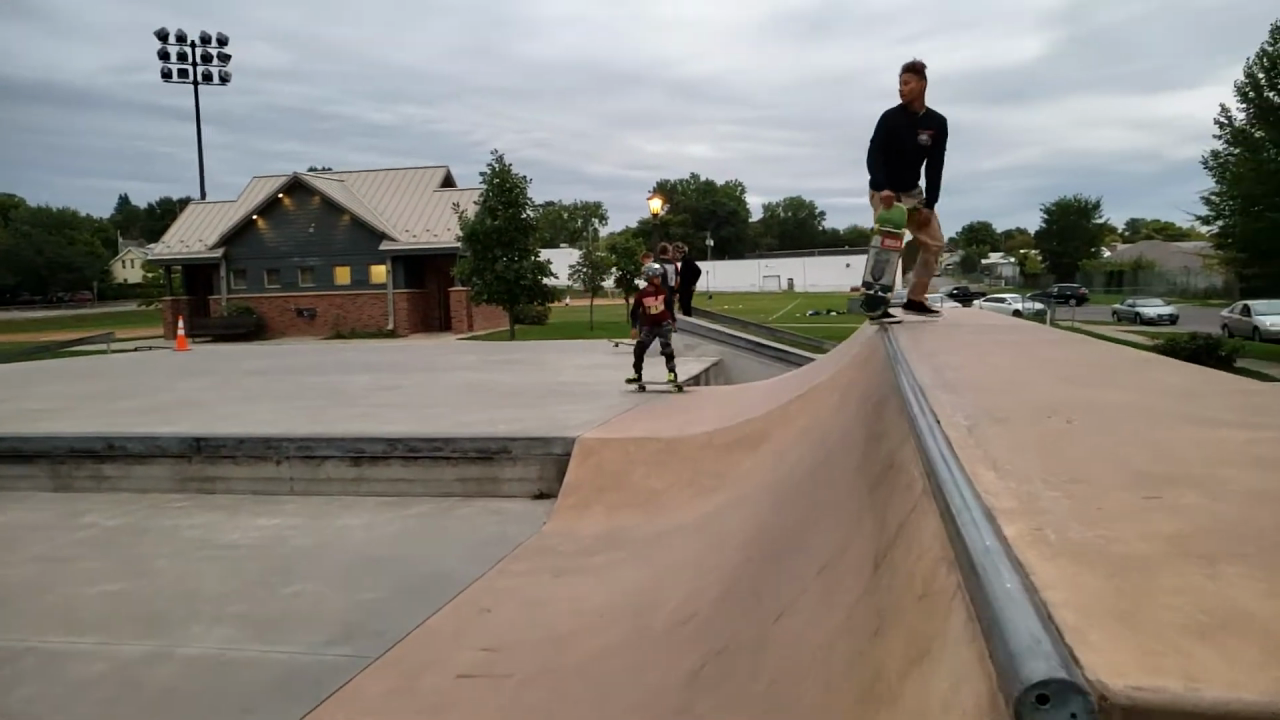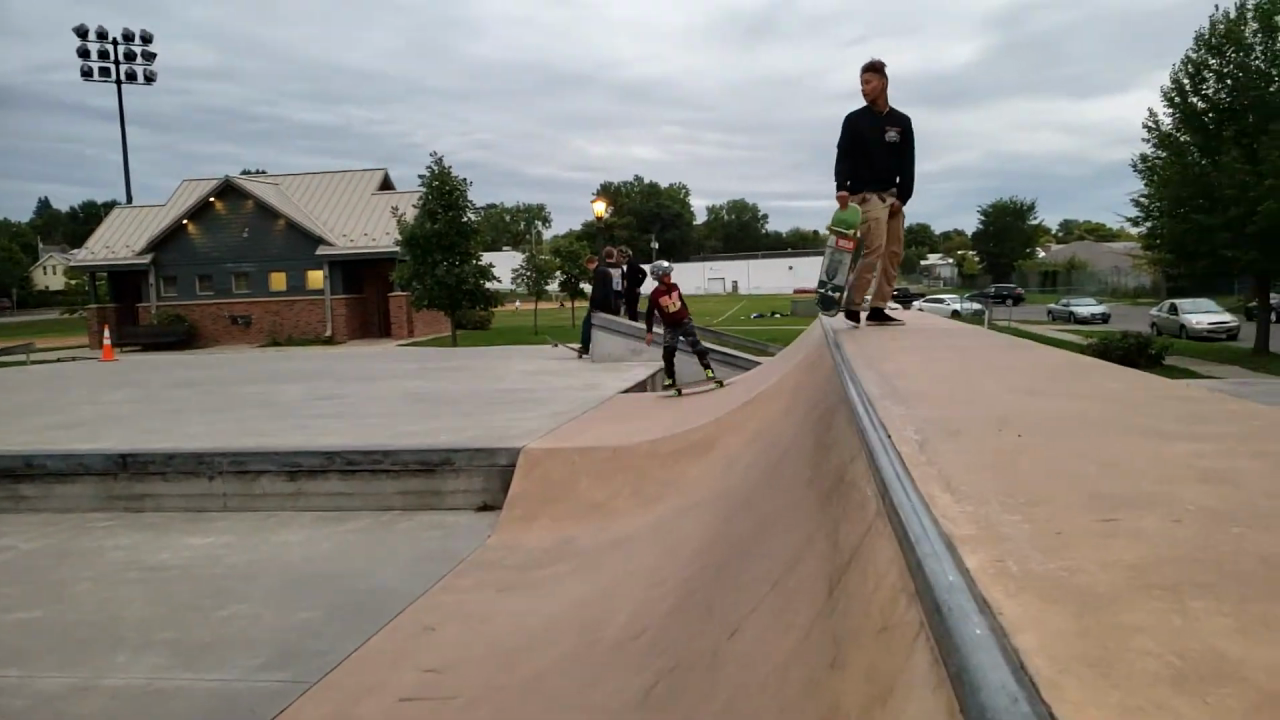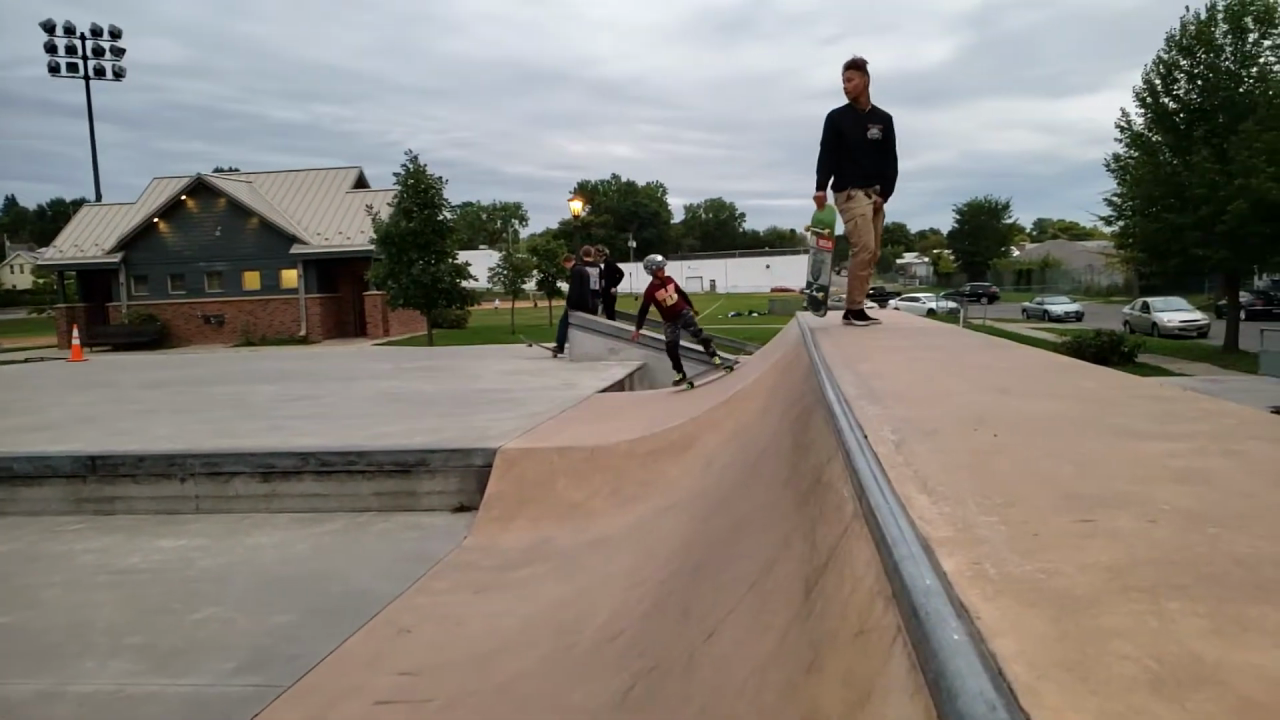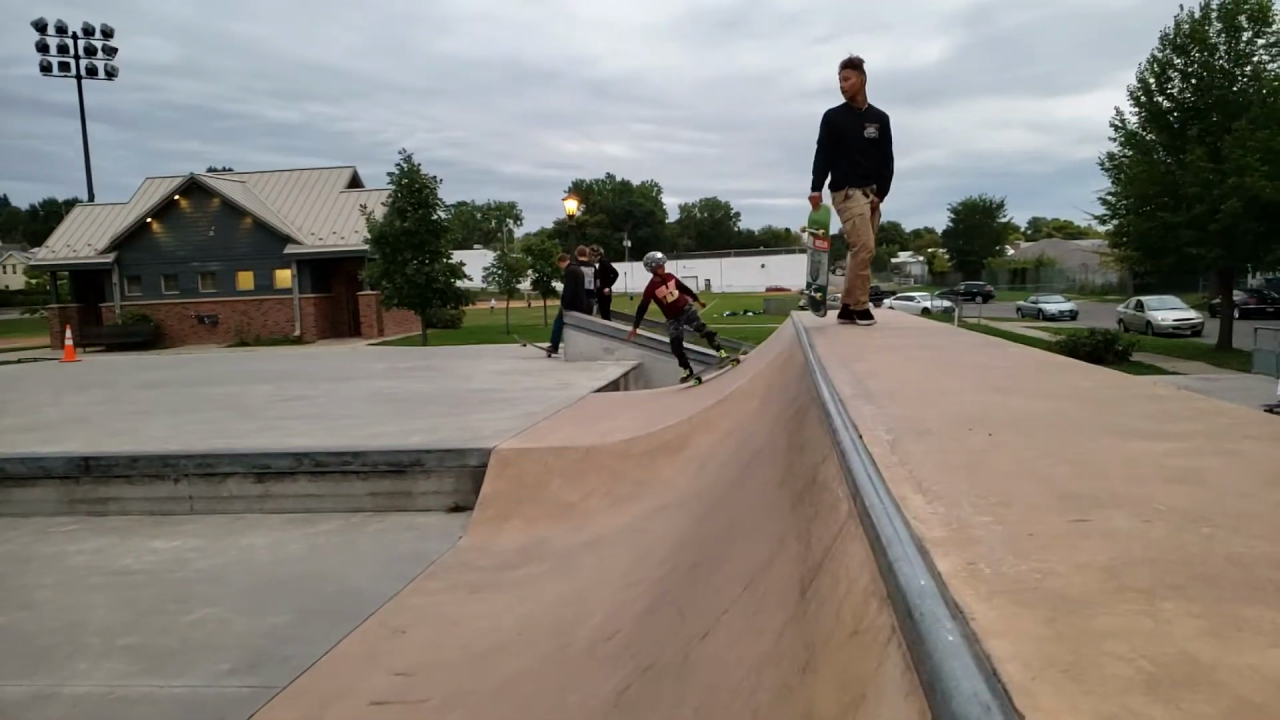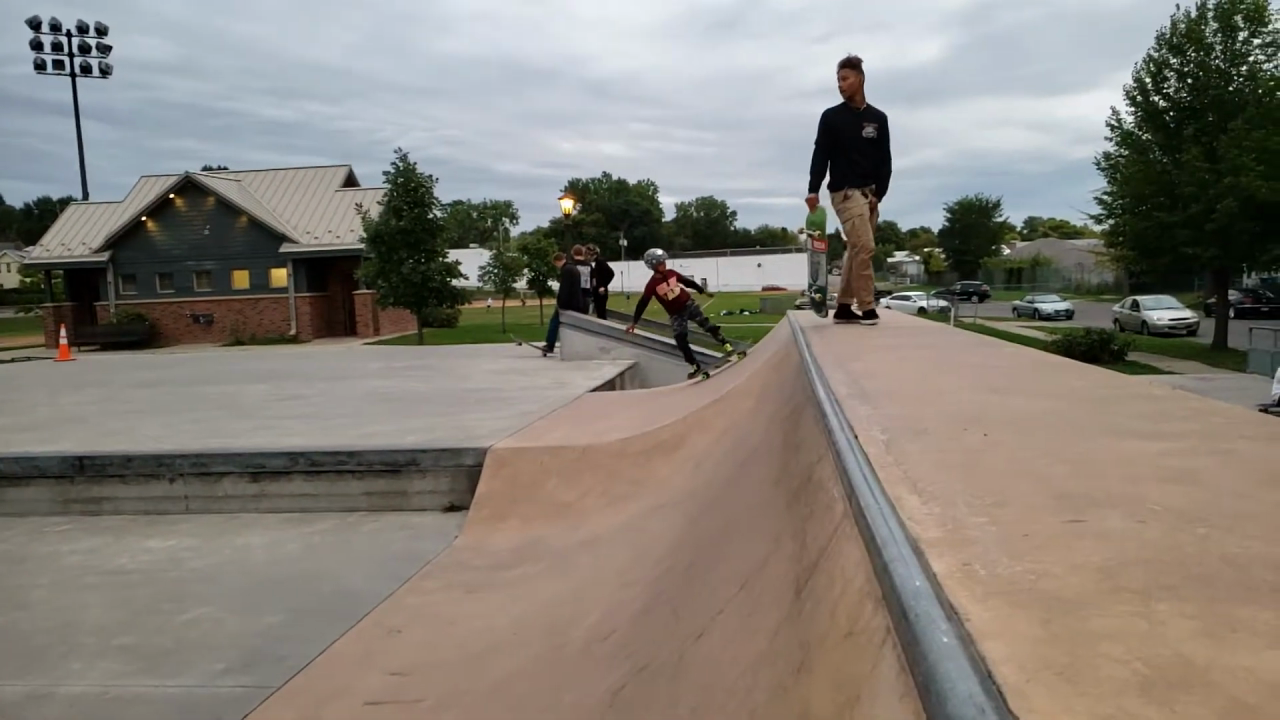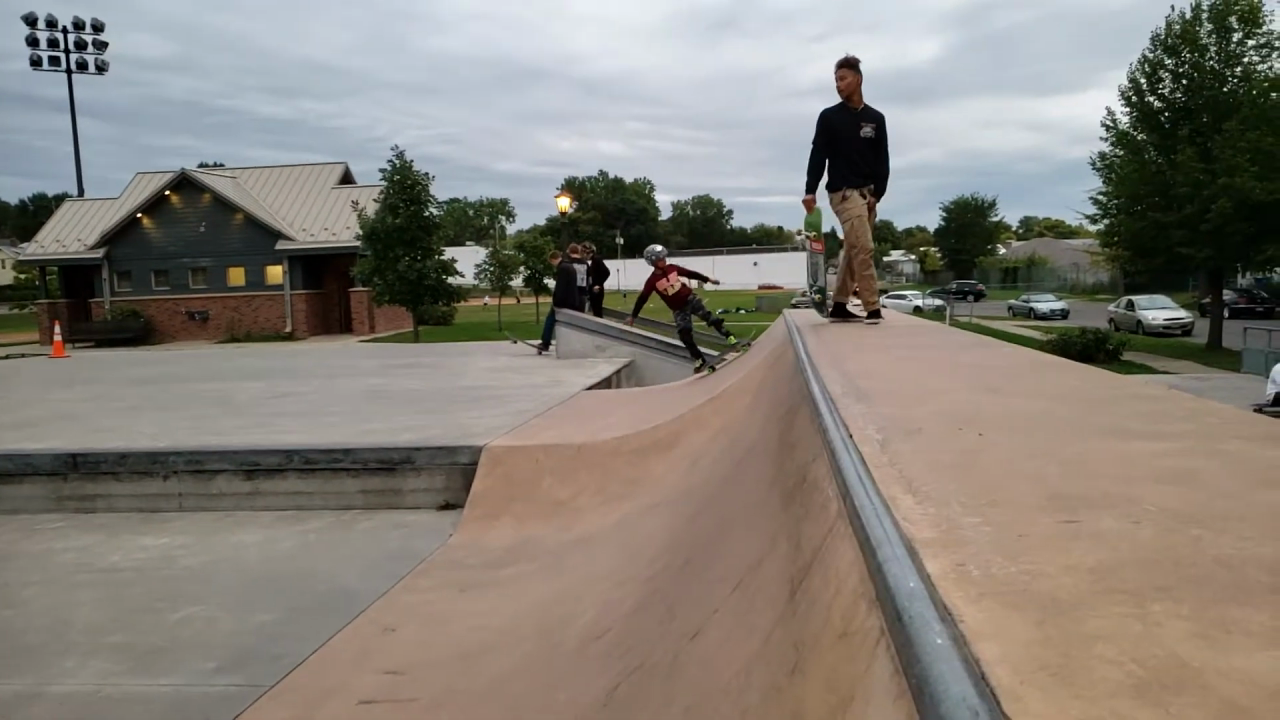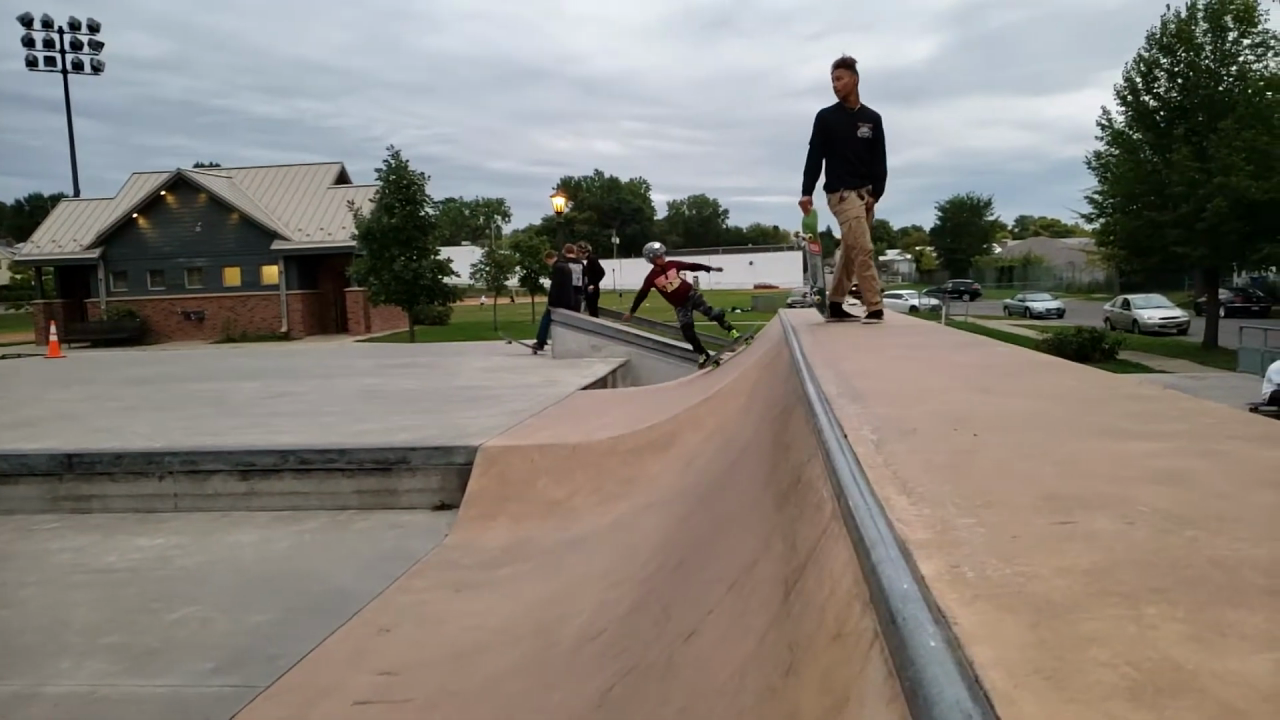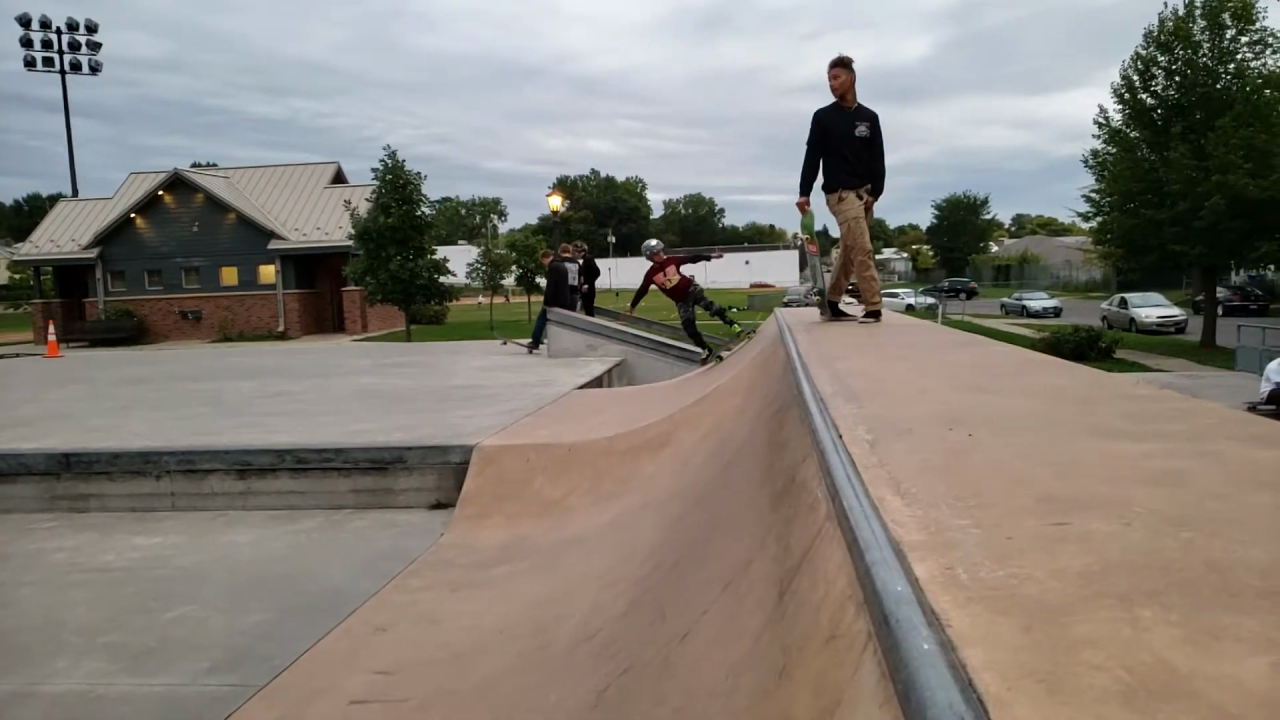
dt=0.3s
person 1, frame 1
left shoulder: (937, 123)
right shoulder: (890, 118)
left elbow: (936, 165)
right elbow: (874, 156)
left wrist: (930, 204)
right wrist: (883, 188)
left hip: (914, 193)
right hip: (886, 194)
left knee: (934, 243)
left ankle: (915, 299)
person 1, frame 2
left shoulder: (902, 122)
right shoulder: (854, 120)
left elbow: (907, 164)
right elbow: (844, 157)
left wrist: (902, 197)
right wrist: (842, 188)
left hip: (893, 196)
right hip: (865, 195)
left knee: (894, 254)
right knee: (875, 250)
left ankle: (877, 309)
right ankle: (852, 304)
person 1, frame 3
left shoulder: (884, 120)
right shoulder: (836, 118)
left elbow: (890, 161)
right elbow: (826, 156)
left wrist: (884, 194)
right wrist: (821, 187)
left hip: (876, 194)
right hip: (849, 193)
left knee: (871, 253)
right knee: (863, 248)
left ankle: (854, 309)
right ankle: (854, 306)
person 1, frame 4
left shoulder: (880, 118)
right shoulder: (833, 117)
left elbow: (887, 160)
right elbow: (823, 155)
left wrist: (881, 193)
right wrist: (816, 188)
left hip: (872, 193)
right hip: (846, 192)
left knee: (862, 251)
right knee: (863, 247)
left ankle: (847, 307)
right ankle: (861, 306)
person 1, frame 5
left shoulder: (878, 118)
right shoulder: (831, 117)
left elbow: (885, 160)
right elbow: (820, 156)
left wrist: (879, 193)
right wrist: (813, 189)
left hip: (870, 193)
right hip: (845, 192)
left knee: (857, 251)
right knee: (864, 248)
left ankle: (844, 307)
right ankle: (866, 307)
person 1, frame 6
left shoulder: (876, 118)
right shoulder: (829, 117)
left elbow: (882, 160)
right elbow: (818, 156)
left wrist: (877, 193)
right wrist: (810, 190)
left hip: (868, 193)
right hip: (843, 192)
left knee: (853, 251)
right knee: (863, 249)
left ankle: (839, 306)
right ankle: (872, 308)
person 1, frame 7
left shoulder: (872, 119)
right shoulder: (826, 117)
left elbow: (880, 160)
right elbow: (814, 157)
left wrist: (875, 193)
right wrist: (807, 192)
left hip: (866, 194)
right hip: (841, 194)
left knee: (850, 251)
right knee: (863, 249)
left ankle: (835, 305)
right ankle: (874, 307)
person 1, frame 8
left shoulder: (870, 117)
right shoulder: (823, 117)
left elbow: (878, 159)
right elbow: (812, 157)
left wrist: (875, 192)
right wrist: (804, 192)
left hip: (865, 193)
right hip: (840, 193)
left knee: (849, 251)
right knee: (862, 250)
left ankle: (831, 304)
right ankle: (873, 307)
